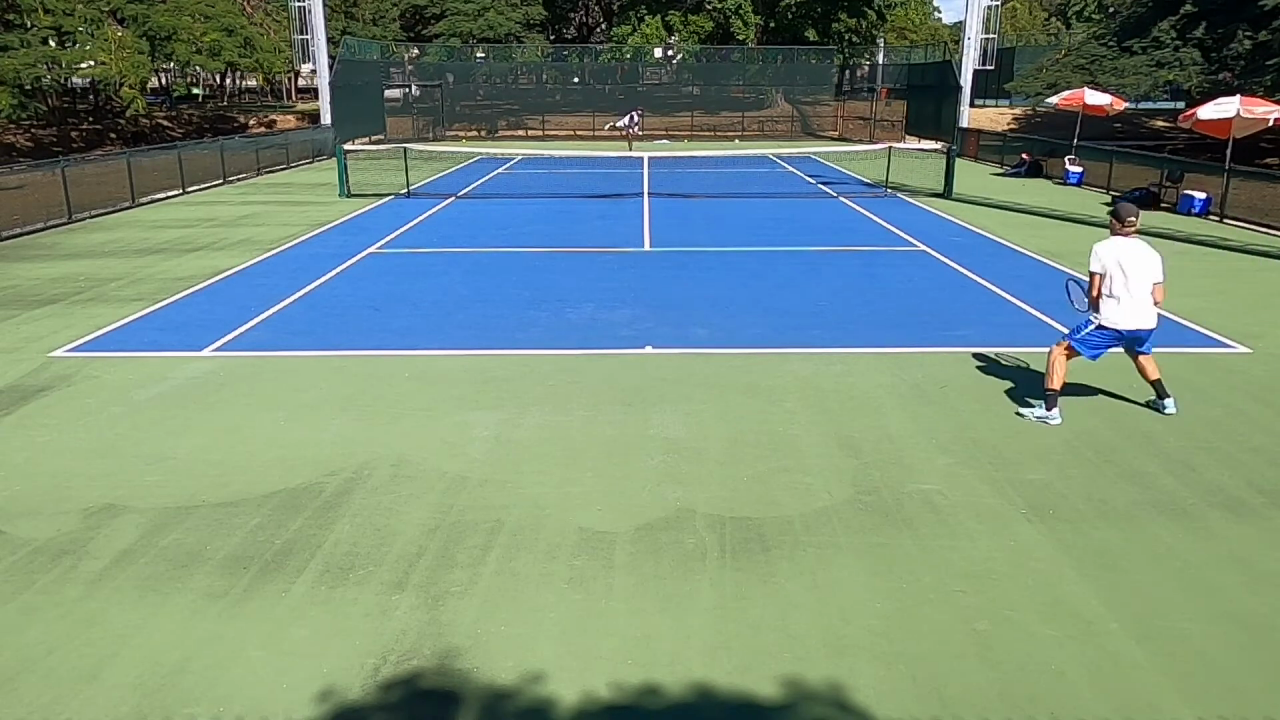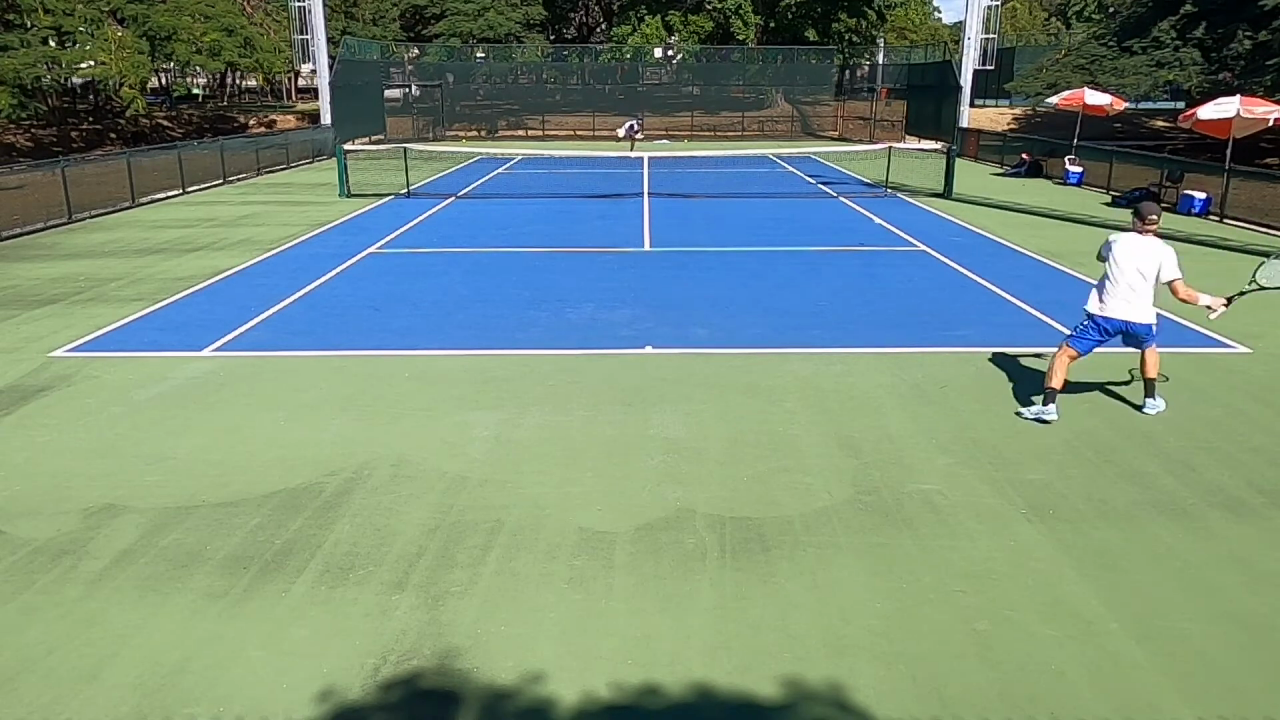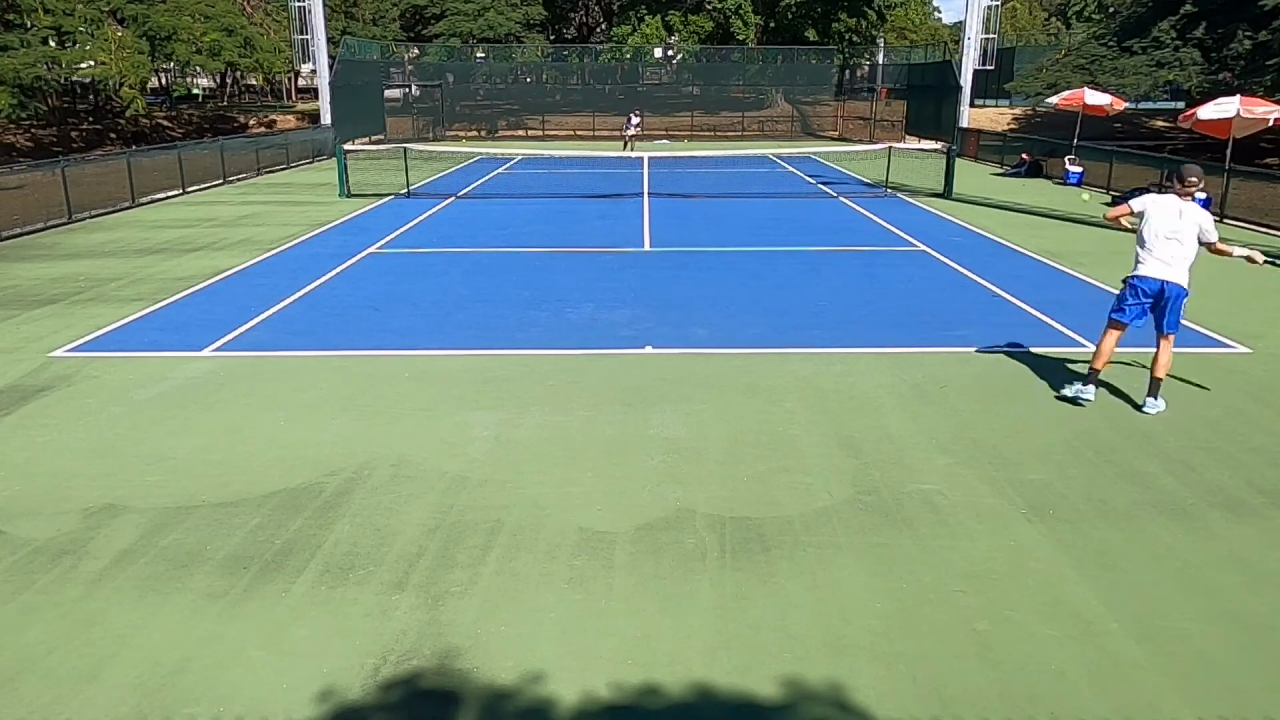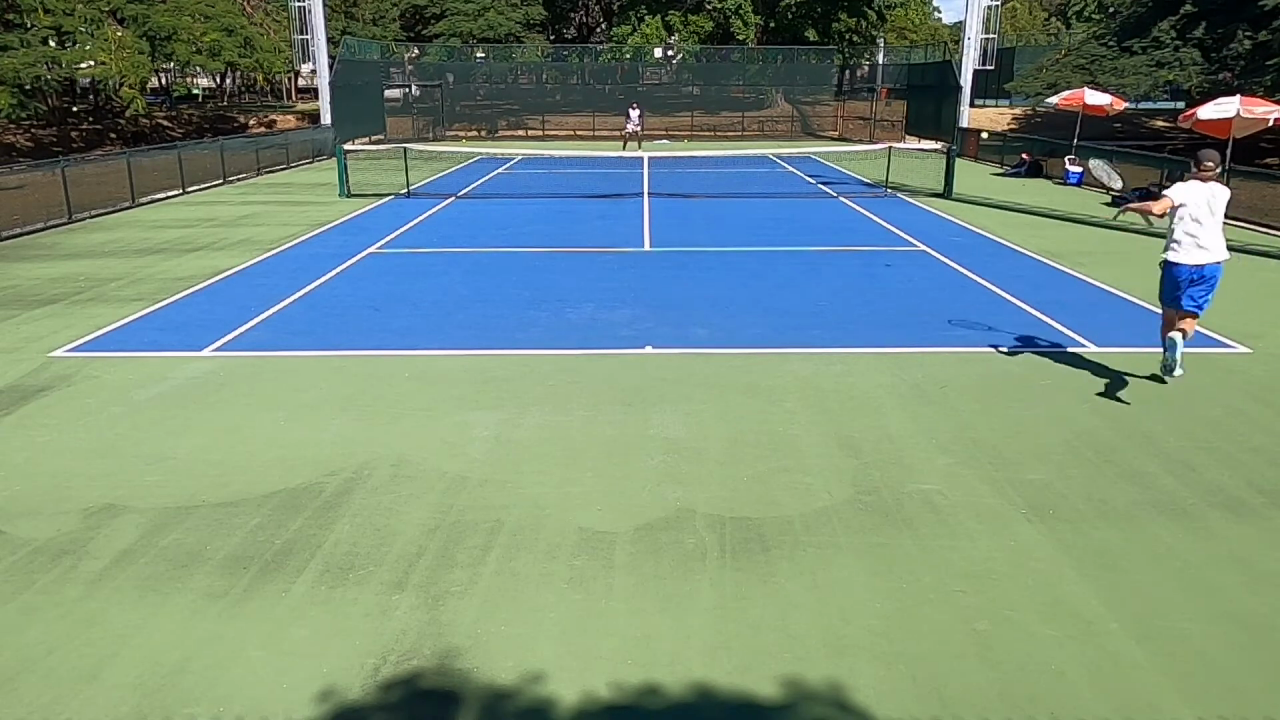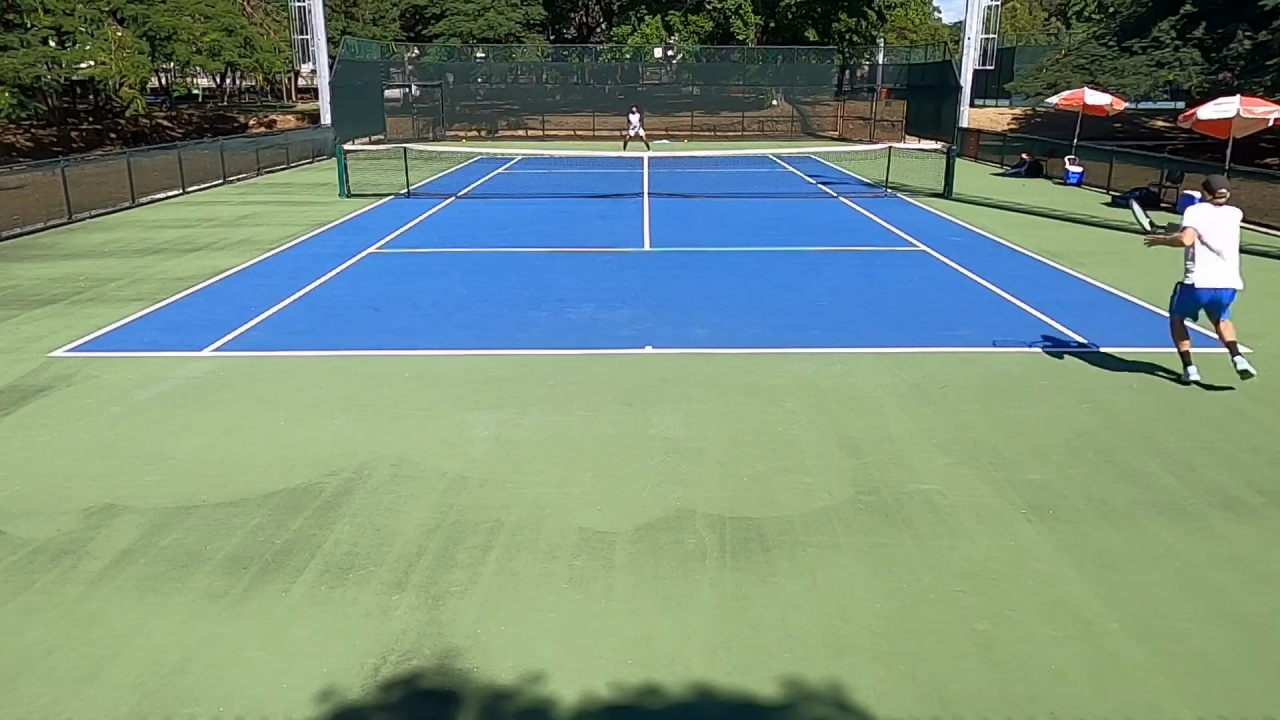
dt=0.2s
person 1, frame 1
left shoulder: (1102, 247)
right shoulder: (1152, 253)
left elbow: (1094, 293)
right elbow: (1157, 298)
left wrist: (1099, 311)
left hip: (1112, 321)
right hip: (1146, 323)
left knee: (1058, 353)
right knee: (1139, 353)
left ankle: (1050, 409)
right ankle: (1165, 400)
person 1, frame 2
left shoulder: (1116, 239)
right shoulder: (1165, 252)
left elbow: (1101, 257)
right elbow: (1181, 293)
right wrist: (1210, 301)
left hip: (1104, 314)
right hip: (1140, 318)
left knee: (1064, 355)
right knee: (1149, 348)
left ankle: (1048, 406)
right ankle: (1151, 399)
person 1, frame 3
left shoulder: (1152, 200)
right shoulder: (1203, 217)
left elbow: (1110, 215)
right elbow: (1217, 248)
left wrist: (1121, 221)
right wrist: (1246, 252)
left hip: (1144, 277)
right hip: (1176, 284)
left knee: (1113, 331)
right knee: (1166, 341)
left ankle: (1088, 385)
right ankle: (1153, 398)
person 1, frame 4
left shoulder: (1181, 188)
right shoulder: (1223, 193)
left elbow: (1156, 209)
left wrist: (1132, 207)
left hip: (1178, 261)
right hip: (1209, 265)
left knee: (1170, 315)
right knee: (1188, 319)
left ankle: (1171, 363)
right ankle: (1176, 338)
person 1, frame 5
left shoulder: (1195, 211)
right shoulder: (1236, 214)
left elbow: (1186, 240)
left wrist: (1159, 240)
left hip: (1197, 284)
right hip: (1227, 285)
left knee: (1177, 319)
right knee: (1221, 319)
left ankle: (1189, 368)
right ankle: (1237, 358)
